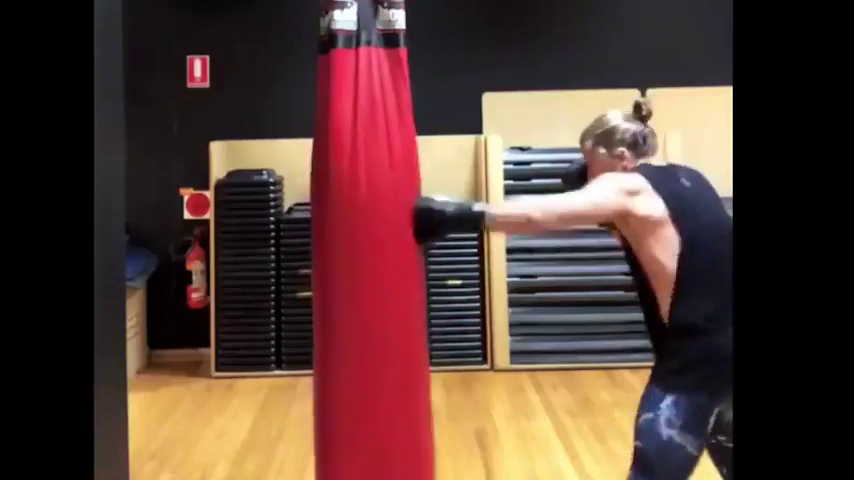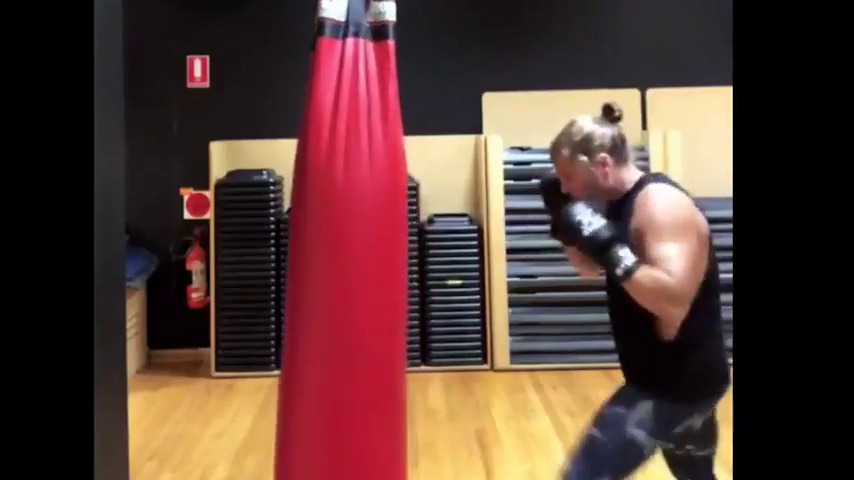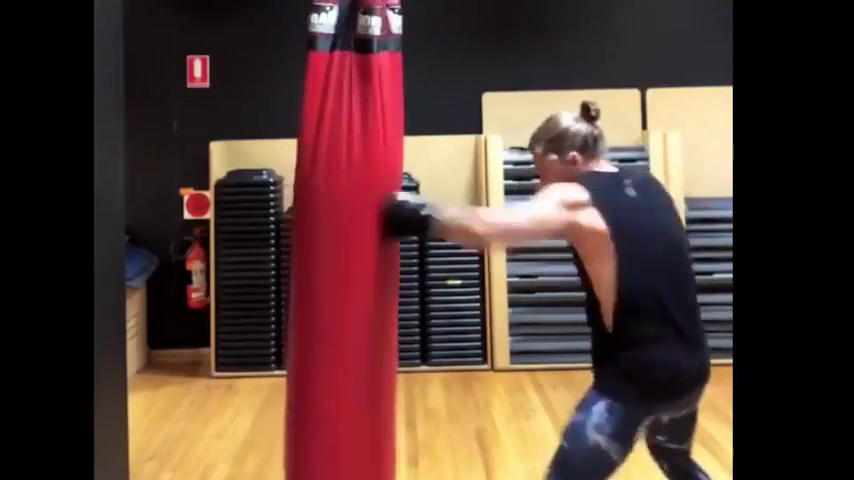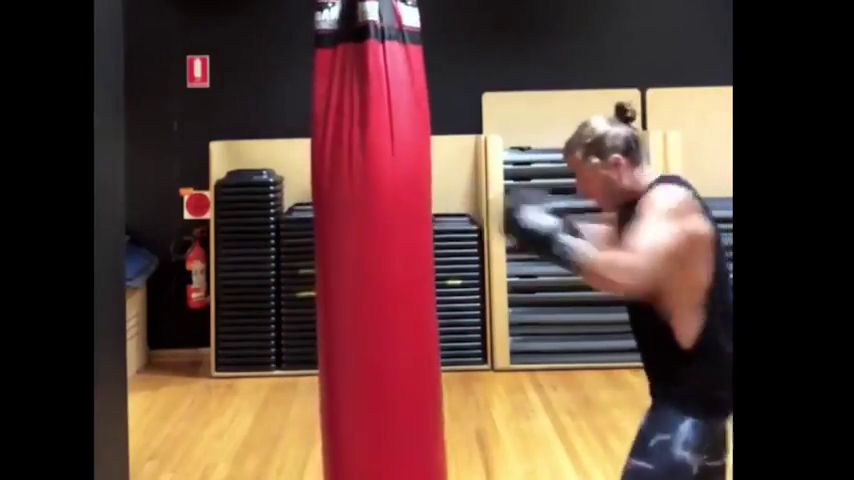
dt=1s
person 1, frame 1
left shoulder: (627, 186)
right shoulder: (687, 180)
left elbow: (541, 214)
left wrist: (461, 213)
left hip: (694, 360)
right hip: (721, 351)
person 1, frame 2
left shoulder: (658, 203)
right shoulder: (620, 198)
left elbow: (674, 295)
right elbow: (591, 266)
left wrist: (611, 250)
right wrist: (565, 221)
left hip: (671, 376)
person 1, frame 3
left shoulder: (574, 199)
right shoulder: (647, 187)
left elbow: (489, 229)
left wrist: (420, 215)
left hip: (634, 372)
right hip: (685, 363)
person 1, frame 4
left shoulder: (666, 201)
right shoulder: (643, 201)
left elbow: (626, 275)
right elbow: (603, 239)
left wrist: (555, 239)
left hip: (698, 381)
right hip: (705, 373)
